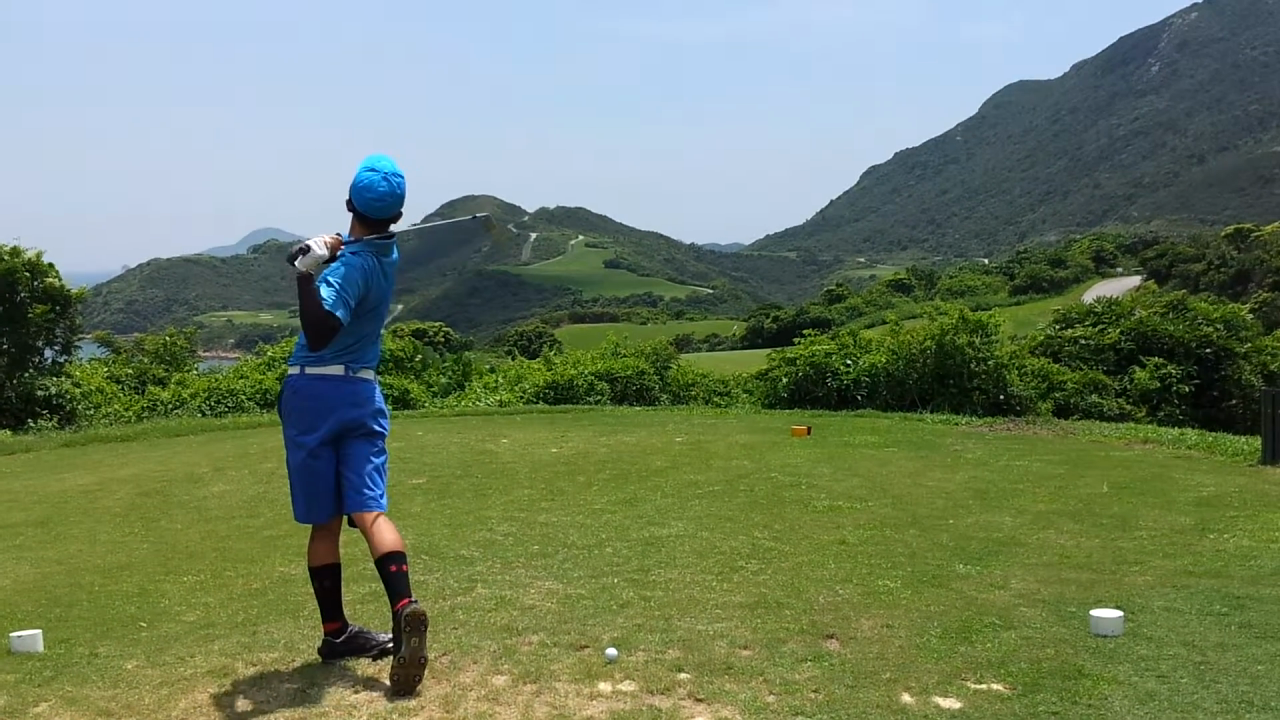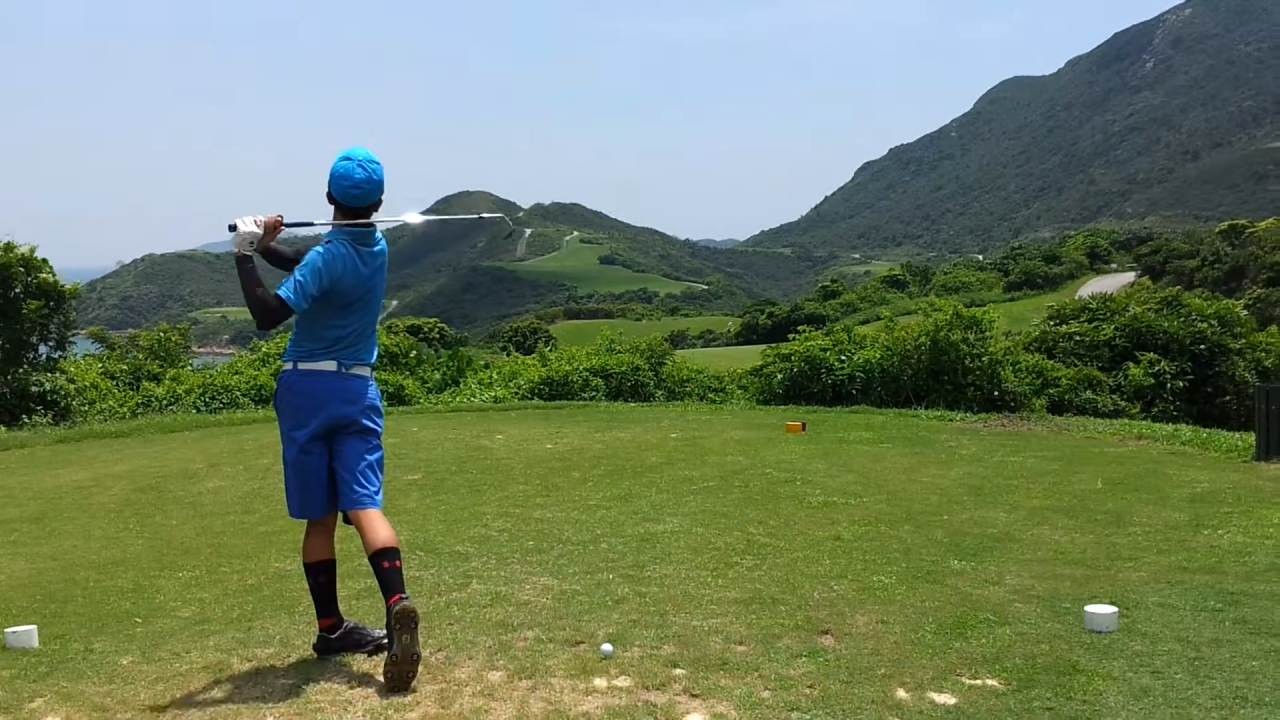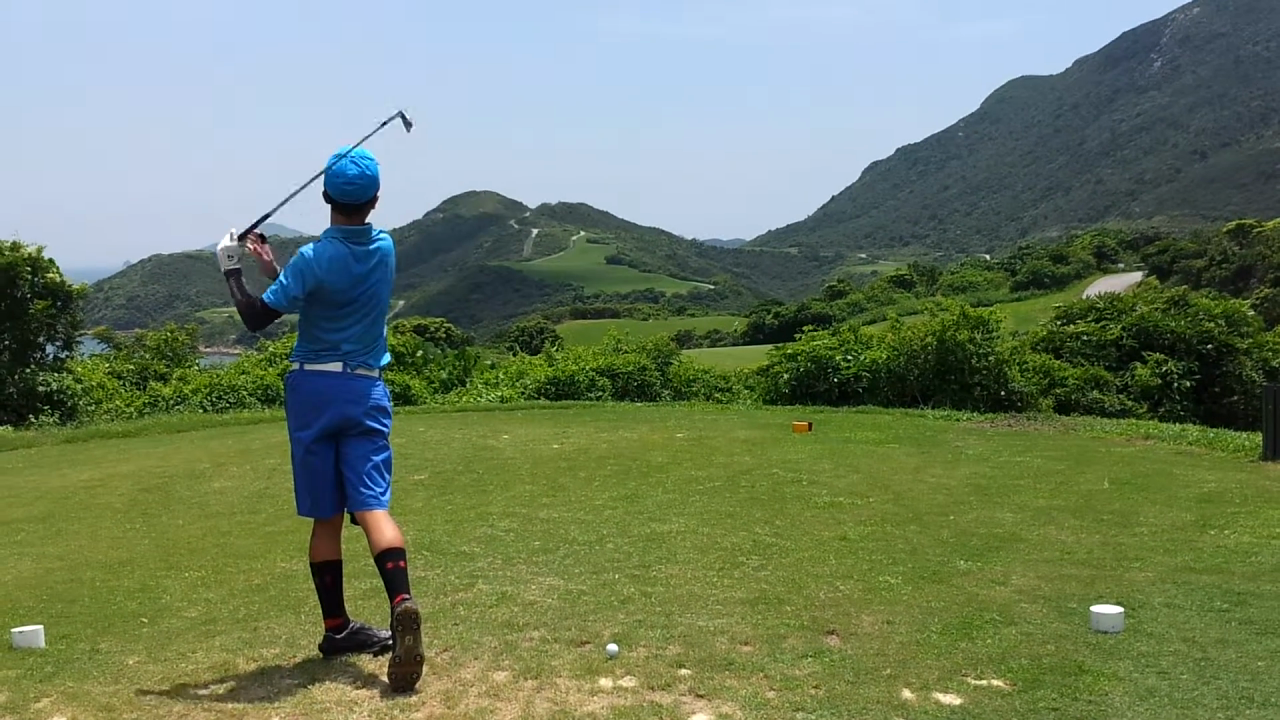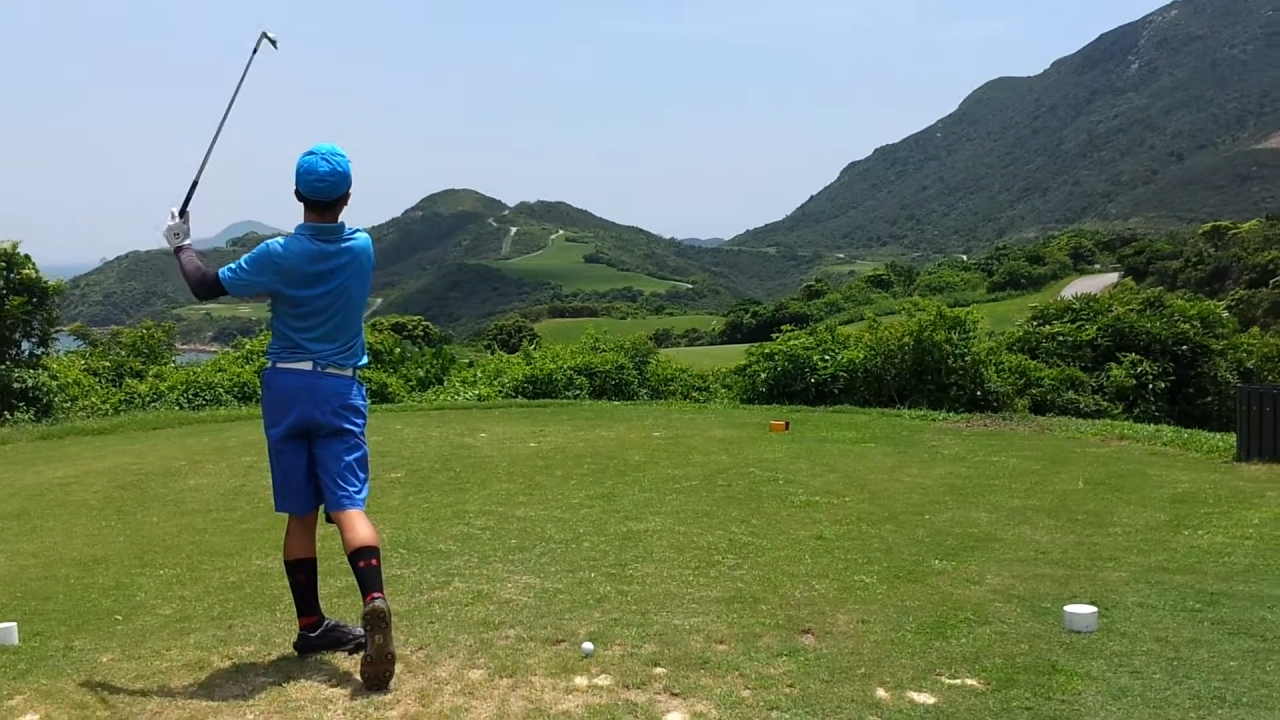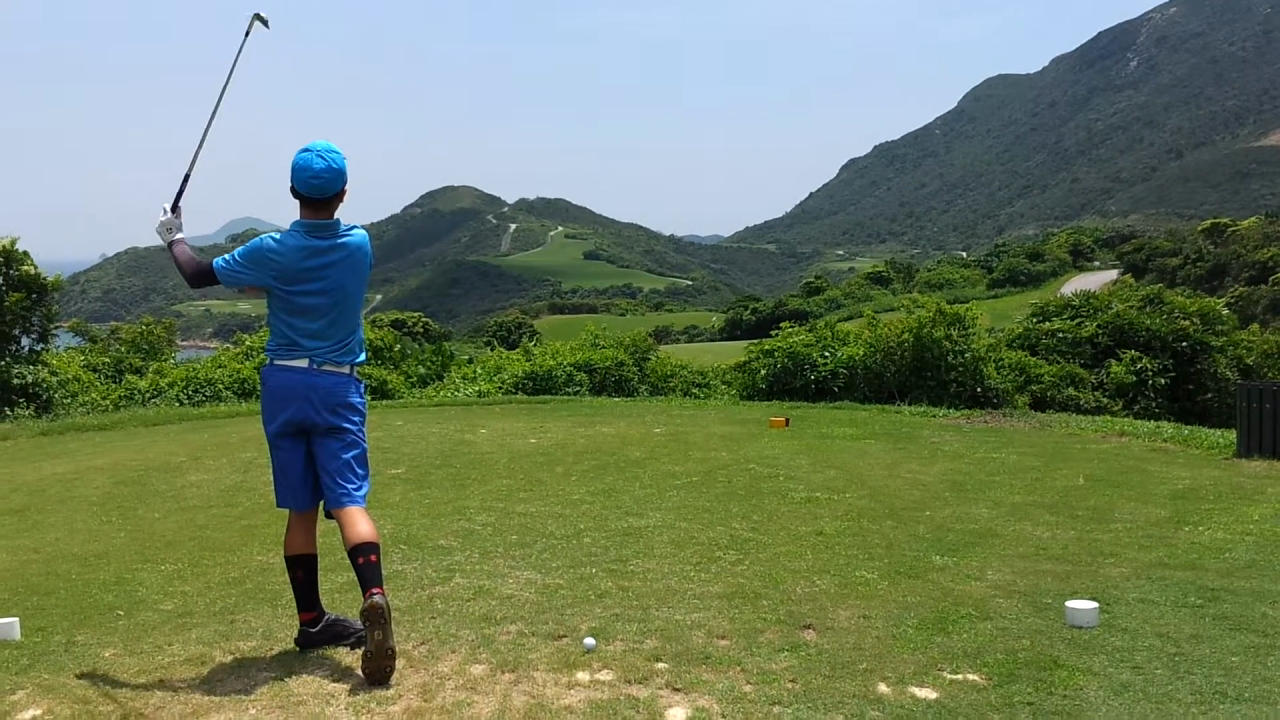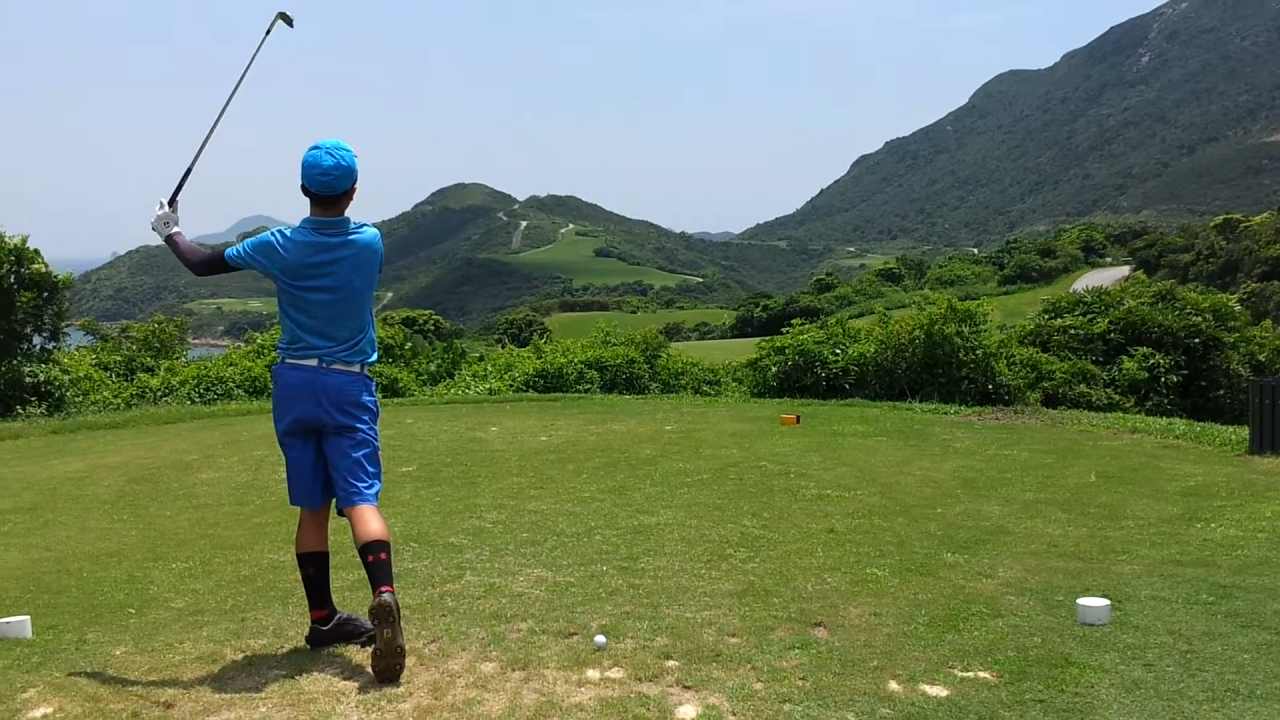
dt=0.3s
person 1, frame 1
left shoulder: (351, 266)
right shoulder: (383, 251)
left elbow: (318, 334)
right elbow: (299, 254)
left wrist: (309, 268)
right wrist: (315, 254)
left hip: (312, 393)
right hip: (361, 394)
left knee: (324, 521)
right knee: (369, 509)
left ankle: (335, 632)
right ankle: (405, 608)
person 1, frame 2
left shoulder: (328, 256)
right shoulder: (378, 247)
left elbow: (267, 315)
left wrist: (244, 254)
right wrist: (269, 247)
left hip: (306, 388)
right hip: (357, 389)
left knee: (319, 515)
right knee: (364, 504)
left ankle: (331, 627)
right ankle: (398, 603)
person 1, frame 3
left shoulder: (314, 258)
right shoulder: (384, 248)
left elbow: (255, 317)
left wrist: (231, 267)
right wrist: (275, 269)
left hip: (313, 389)
right hip: (365, 389)
left knee: (325, 515)
right knee: (373, 505)
left ankle: (337, 627)
right ankle: (402, 603)
person 1, frame 4
left shoulder: (278, 255)
right shoulder: (362, 248)
left elbow: (204, 287)
left wrist: (180, 244)
left hip: (286, 387)
right hip: (340, 390)
left knee: (300, 511)
right knee: (348, 504)
left ankle: (311, 625)
right ankle: (375, 601)
person 1, frame 5
left shoulder: (273, 251)
right shoulder: (360, 245)
left elbow: (198, 274)
left wrist: (173, 237)
left hip: (285, 385)
right hip: (338, 387)
left knee: (300, 507)
right knee: (349, 501)
left ankle: (311, 620)
right ankle: (375, 597)
person 1, frame 6
left shoulder: (280, 246)
right shoulder: (371, 242)
left elbow: (201, 264)
left wrist: (170, 231)
left hip: (295, 384)
right hip: (349, 386)
left knee: (312, 505)
right knee: (361, 499)
left ankle: (323, 618)
right ankle: (384, 596)
